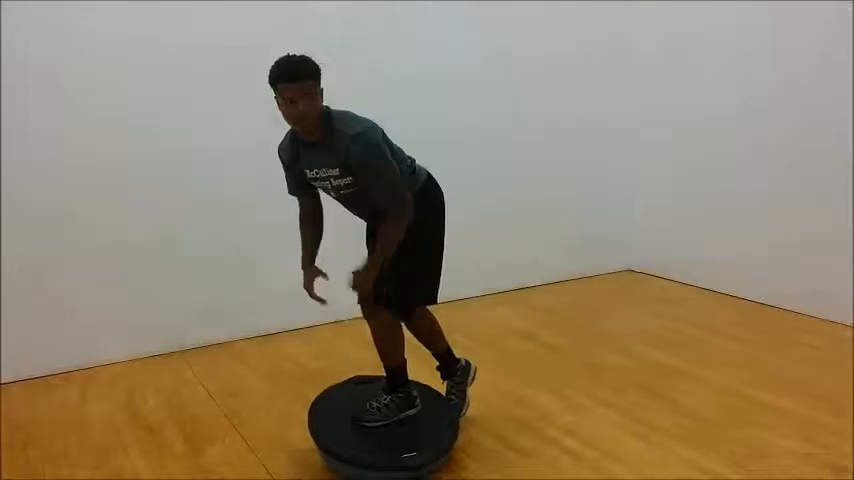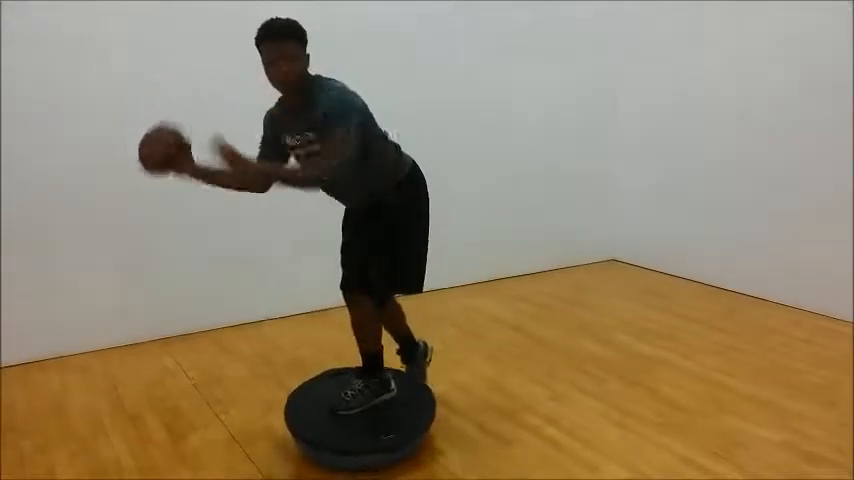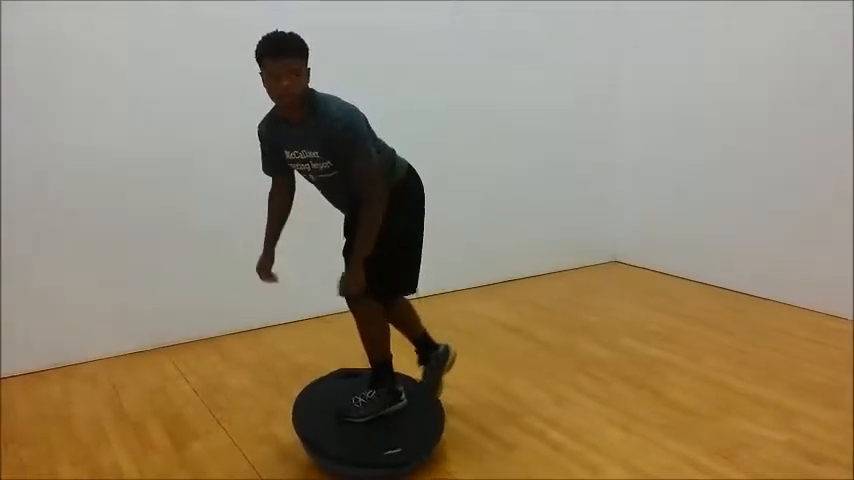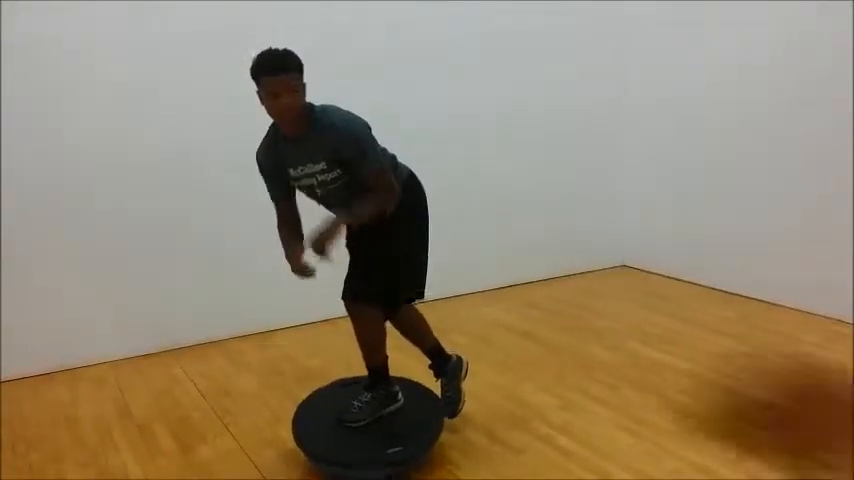
dt=0.7s
person 1, frame 1
left shoulder: (359, 138)
right shoulder: (290, 151)
left elbow: (401, 209)
right elbow: (309, 209)
left wrist: (371, 270)
right wrist: (308, 264)
left hip: (417, 206)
right hip: (382, 213)
left knee: (381, 302)
right knee: (401, 302)
left ankle: (399, 394)
right ankle: (454, 368)
person 1, frame 2
left shoulder: (336, 100)
right shoulder: (277, 119)
left elbow: (333, 170)
right elbow: (264, 183)
left wrist: (253, 168)
right wrist: (194, 170)
left hip: (399, 193)
right hip: (363, 203)
left knee: (360, 288)
right knee: (368, 288)
left ankle: (375, 379)
right ankle: (412, 352)
person 1, frame 3
left shoulder: (341, 120)
right shoulder: (270, 130)
left elbow: (375, 193)
right elbow: (282, 186)
left wrist: (357, 263)
right wrist: (268, 249)
left hip: (396, 196)
right hip: (359, 206)
left knee: (363, 292)
right knee: (380, 291)
left ankle: (384, 389)
right ankle: (432, 352)
person 1, frame 4
left shoulder: (342, 126)
right shoulder: (269, 154)
left elbow: (388, 192)
right elbow: (286, 214)
left wrist: (340, 223)
right wrist: (292, 251)
left hip: (400, 204)
right hip: (362, 217)
left knee: (361, 296)
right knee: (388, 301)
left ankle: (381, 389)
right ankle: (446, 365)
